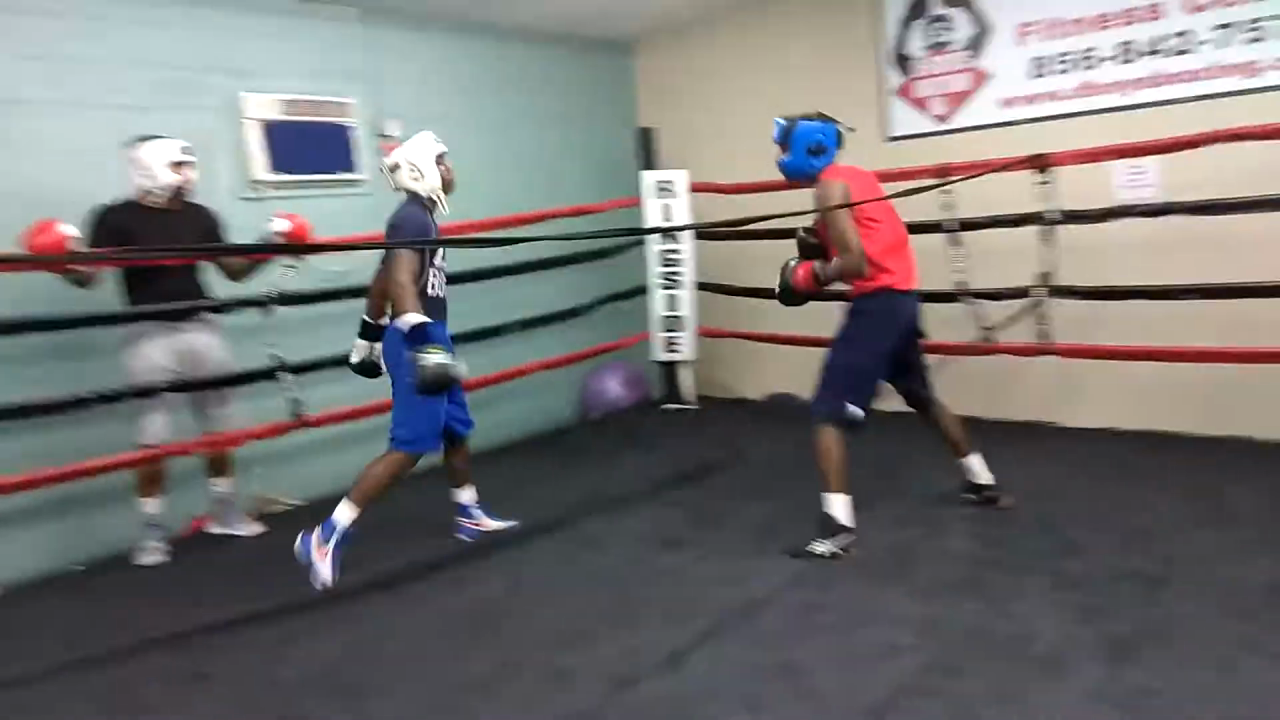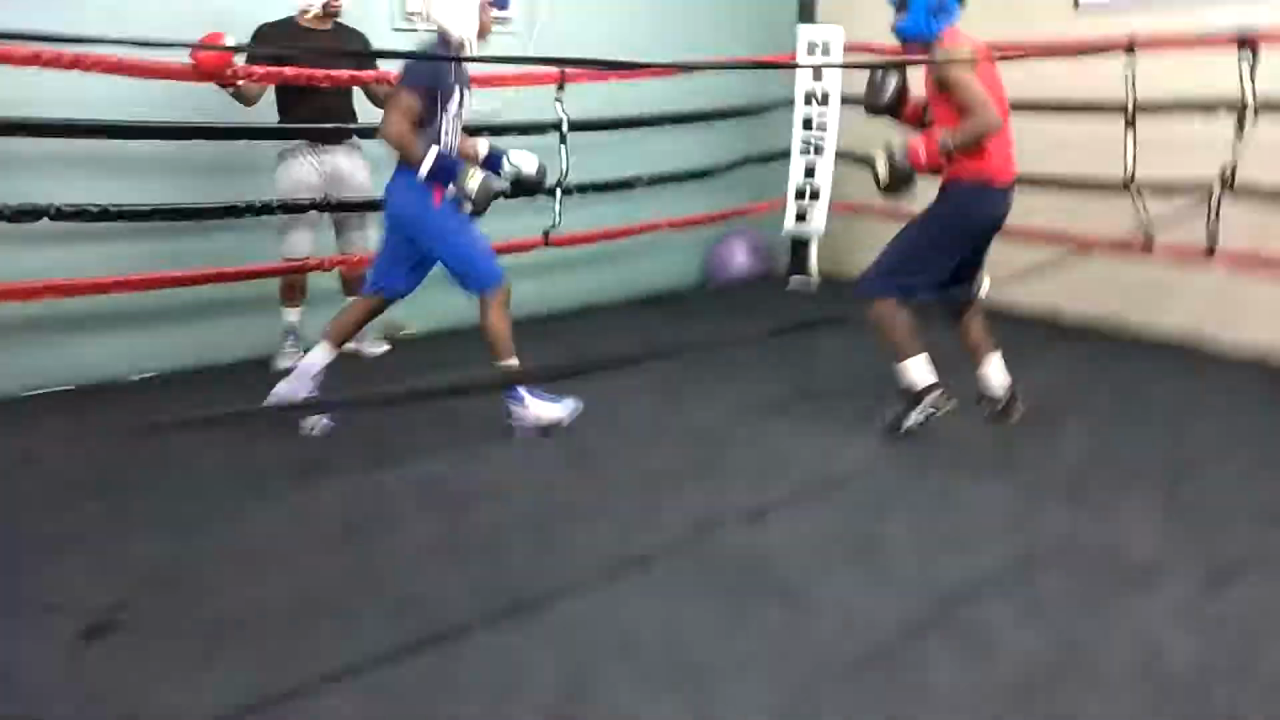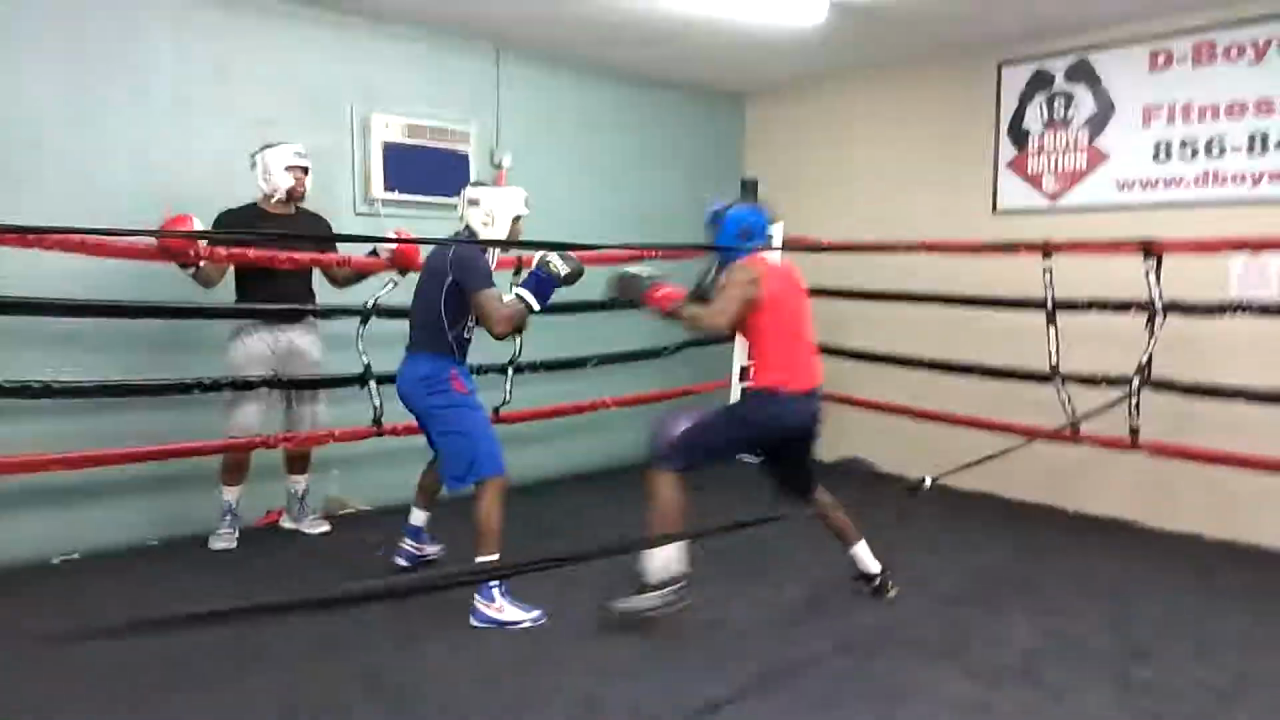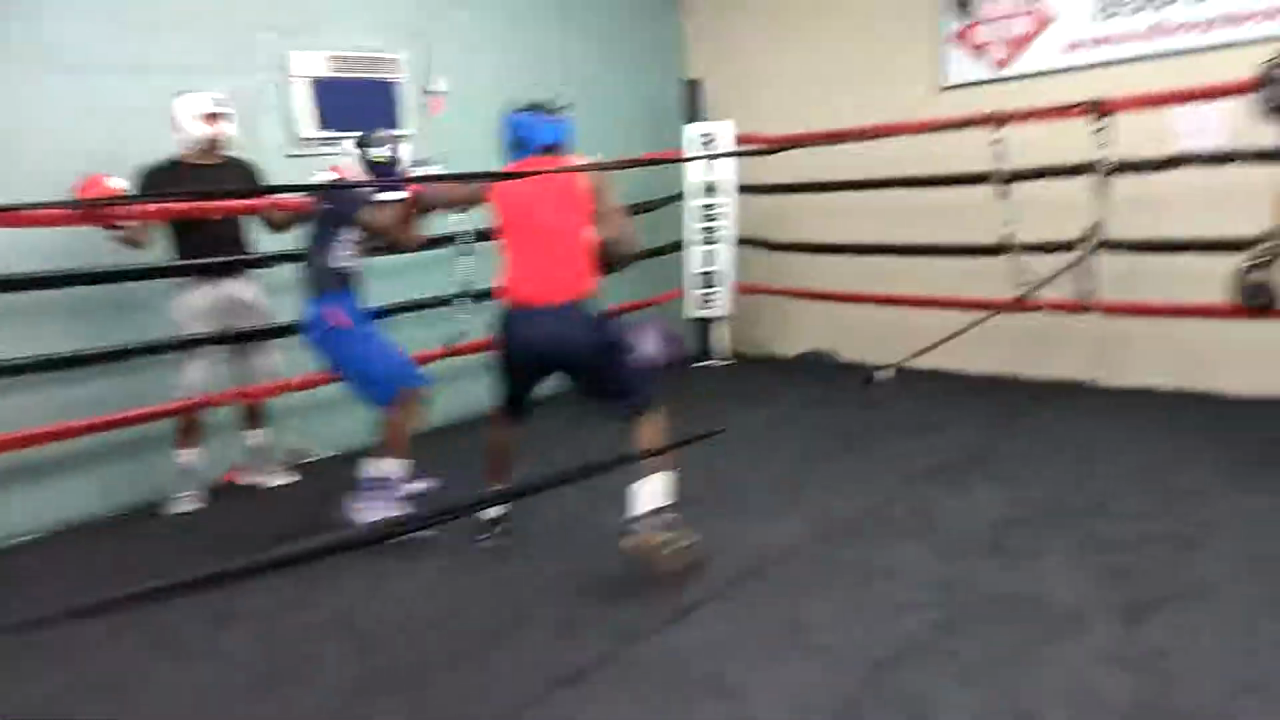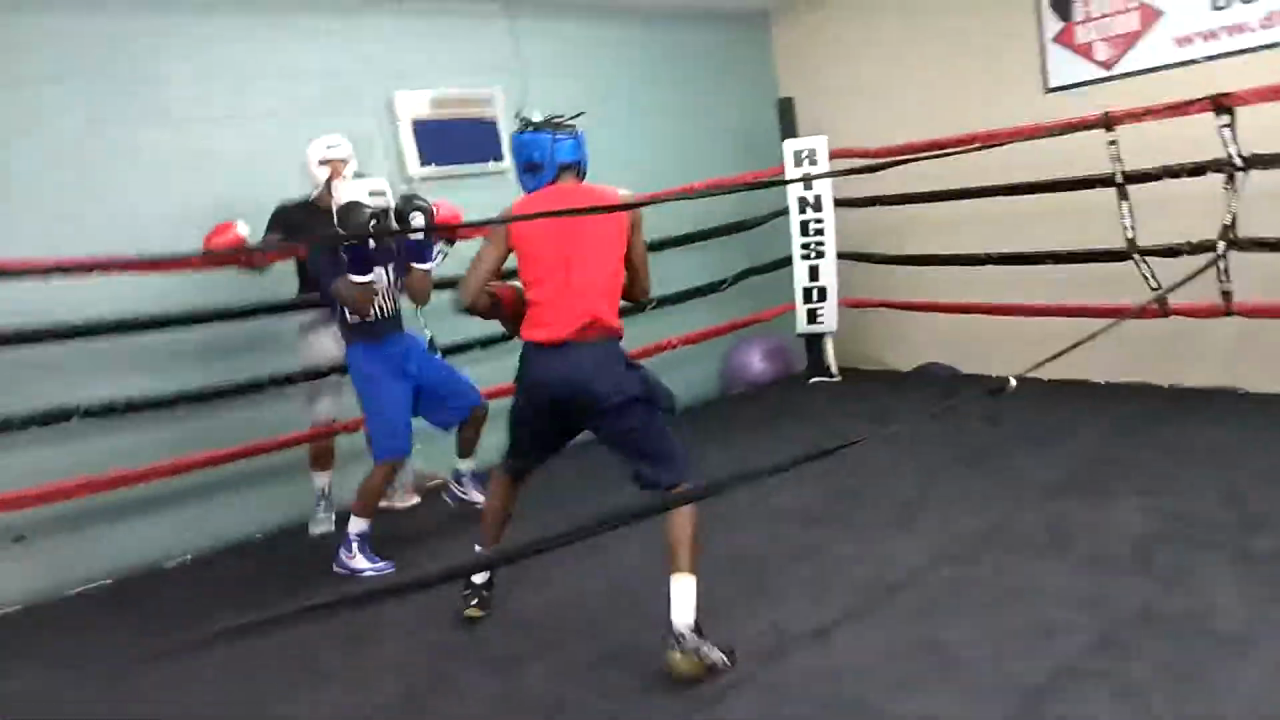
dt=0.5s
person 1, frame 1
left shoulder: (830, 190)
right shoulder: (860, 178)
left elbow: (855, 263)
left wrist: (809, 274)
left hip: (876, 306)
right hip: (903, 300)
left knee: (828, 411)
right knee: (921, 397)
left ankle: (838, 525)
right ankle: (984, 484)
person 1, frame 2
left shoulder: (945, 56)
right shoulder: (965, 49)
left elbow: (988, 120)
left wrist: (920, 152)
right wrist: (906, 107)
left hip: (972, 195)
right hip: (986, 191)
left knee: (879, 290)
right knee: (955, 296)
left ankle: (924, 386)
right ankle: (1002, 393)
person 1, frame 3
left shoulder: (743, 272)
right shoulder: (785, 271)
left elbow: (716, 326)
left wrist: (656, 294)
right wrist: (703, 298)
left hip: (769, 402)
right hip: (805, 403)
left knee: (666, 463)
right knee: (804, 487)
left ankle: (664, 580)
right ankle: (873, 573)
person 1, frame 4
left shoulder: (500, 179)
right shoulder: (586, 176)
right elbow: (626, 242)
left hip: (521, 323)
right hip: (573, 319)
left knee: (509, 413)
right knee: (646, 408)
left ankle: (493, 511)
right ankle: (651, 518)
person 1, frame 5
left shoulder: (512, 217)
right shoulder: (622, 206)
left elbow: (470, 296)
right elbow: (638, 292)
left hip: (539, 366)
right hip: (599, 363)
left knee: (512, 470)
right knee: (675, 488)
left ankle: (476, 586)
right ankle: (684, 631)
person 2, frame 1
left shoulder: (421, 217)
right shoulder: (413, 219)
left elbow: (382, 282)
right elbow: (401, 284)
left wrist: (368, 335)
right wrist: (422, 341)
left hip: (430, 338)
right hip: (420, 341)
left knee: (457, 431)
right knee: (408, 449)
left ankle: (468, 515)
right ankle: (326, 537)
person 2, frame 2
left shoulder: (452, 66)
right shoulder: (432, 64)
right elbow: (394, 128)
left wrist: (502, 160)
right wrist: (440, 169)
left hip: (422, 196)
right hip: (422, 196)
left knee: (381, 293)
right knee: (494, 288)
left ankle: (302, 380)
right ankle: (523, 398)
person 2, frame 3
left shoulder: (451, 251)
right shoulder: (468, 257)
right elbow: (499, 324)
right wrist: (539, 285)
left hip: (418, 372)
right hip: (440, 377)
left knee: (447, 456)
right knee: (491, 478)
left ankle: (413, 541)
right ankle: (488, 596)
person 2, frame 4
left shoulder: (355, 202)
right shoulder: (339, 198)
left elbow: (404, 239)
right elbow: (388, 230)
left wrist: (414, 200)
right wrist: (392, 187)
left hip: (346, 311)
right hip: (335, 315)
left knee: (398, 394)
right knee: (407, 388)
left ankle: (384, 478)
right ankle: (377, 496)
person 2, frame 5
left shoulder: (390, 243)
right shoulder: (325, 252)
left elbow: (420, 295)
right elbow: (360, 305)
left wrist: (419, 242)
right wrist: (358, 250)
left hip: (407, 344)
right hip: (369, 354)
left knee: (473, 407)
right knee: (392, 456)
left ankle: (464, 478)
right ankle: (352, 545)
person 3, frame 1
left shoulder: (199, 218)
right shoulder: (115, 219)
left elbow: (233, 269)
right elbow: (88, 275)
right wrist: (62, 258)
left hip: (200, 330)
right hip: (152, 336)
left knee: (218, 430)
right knee: (152, 439)
left ankle: (225, 512)
right ankle: (153, 531)
person 3, frame 2
left shoulder: (353, 40)
right shoulder: (272, 36)
left elbow: (381, 96)
right elbow: (250, 92)
right wrist: (226, 78)
left hip: (347, 153)
right hip: (301, 154)
left knee: (357, 249)
right knee: (296, 254)
left ankle: (358, 332)
right ankle: (289, 340)
person 3, frame 3
left shoulder: (315, 225)
right shoulder: (236, 221)
left elbow: (339, 276)
right elbow: (211, 277)
left wrist: (379, 259)
right wrist: (189, 262)
left hip: (302, 333)
right hip: (256, 334)
left knee: (304, 429)
right knee: (243, 432)
left ankle: (298, 508)
right ankle: (228, 518)
person 3, frame 4
left shoulder: (241, 170)
right shoulder: (161, 177)
left elbow: (275, 220)
right elbow: (139, 234)
right wrist: (115, 222)
left hip: (243, 283)
right hip: (197, 290)
left knee: (255, 381)
right knee: (194, 390)
left ankle: (259, 461)
right ankle: (190, 480)
person 3, frame 5
right shoulder: (292, 214)
right elbow: (266, 254)
right hip: (323, 321)
right knee: (323, 418)
left ankle: (386, 485)
right ankle: (323, 502)
